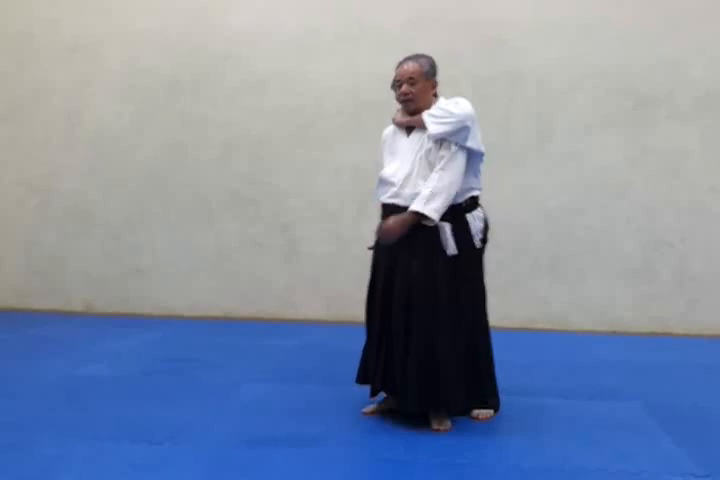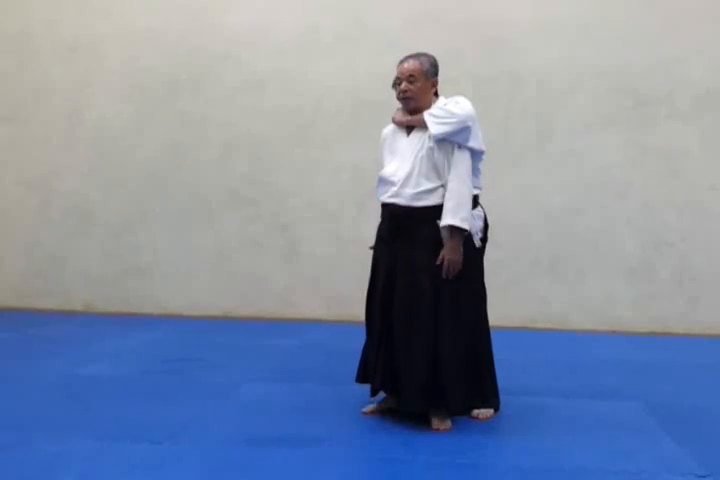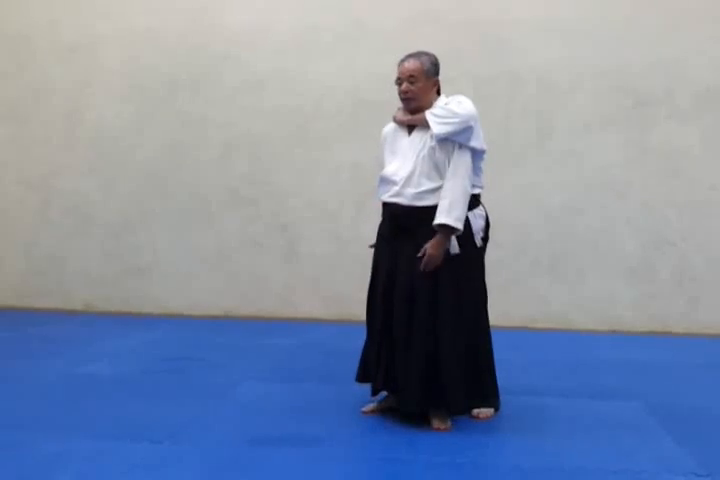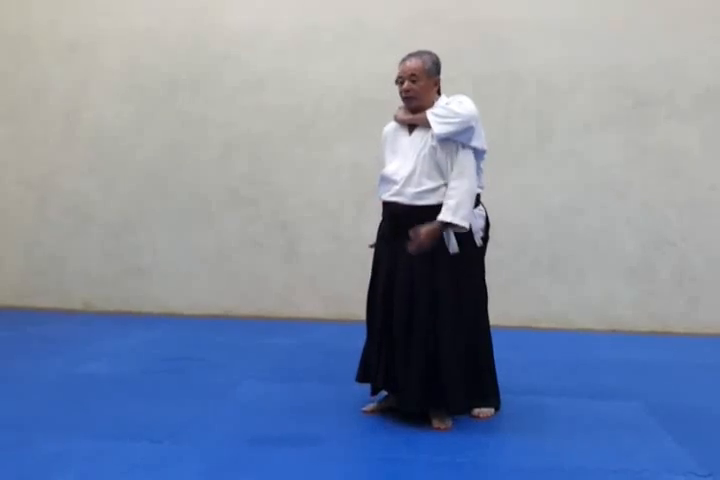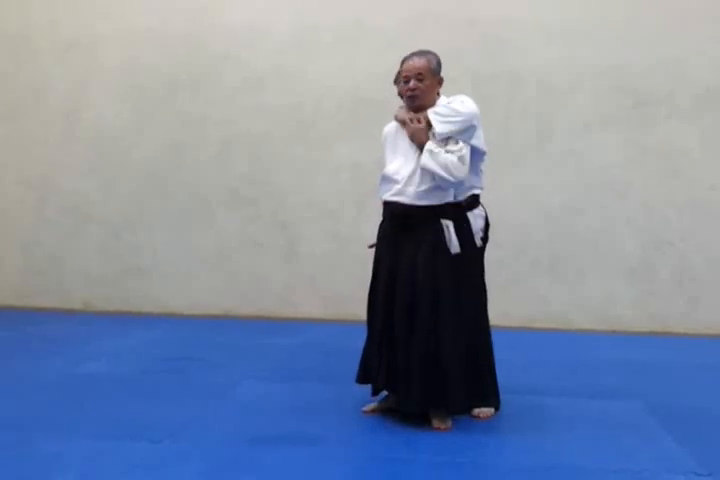
dt=0.5s
person 1, frame 1
left shoulder: (452, 124)
right shoulder: (391, 132)
left elbow: (447, 180)
left wrist: (408, 220)
left hip: (444, 235)
right hip: (396, 233)
left knee: (444, 318)
right knee: (392, 314)
left ankle: (442, 401)
right ankle: (398, 392)
person 1, frame 2
left shoulder: (452, 126)
right shoulder: (391, 132)
left elbow: (460, 182)
left wrist: (454, 240)
left hip: (440, 233)
right hip: (397, 232)
left knee: (446, 317)
right knee: (392, 314)
left ankle: (442, 400)
right ankle: (398, 392)
person 1, frame 3
left shoulder: (454, 124)
right shoulder: (392, 130)
left elbow: (458, 182)
left wrist: (441, 237)
left hip: (443, 231)
right hip: (397, 231)
left knee: (445, 317)
right knee: (393, 313)
left ankle: (443, 400)
right ankle: (398, 391)
person 1, frame 4
left shoulder: (453, 126)
right shoulder: (392, 130)
left elbow: (465, 182)
left wrist: (437, 229)
left hip: (443, 233)
right hip: (398, 231)
left knee: (444, 317)
right knee: (393, 313)
left ankle: (443, 400)
right ankle: (398, 391)
person 1, frame 5
left shoulder: (452, 123)
right shoulder: (392, 130)
left elbow: (455, 172)
left wrist: (424, 142)
left hip: (442, 233)
right hip: (397, 231)
left knee: (443, 317)
right knee: (394, 312)
left ankle: (442, 401)
right ankle: (398, 391)
